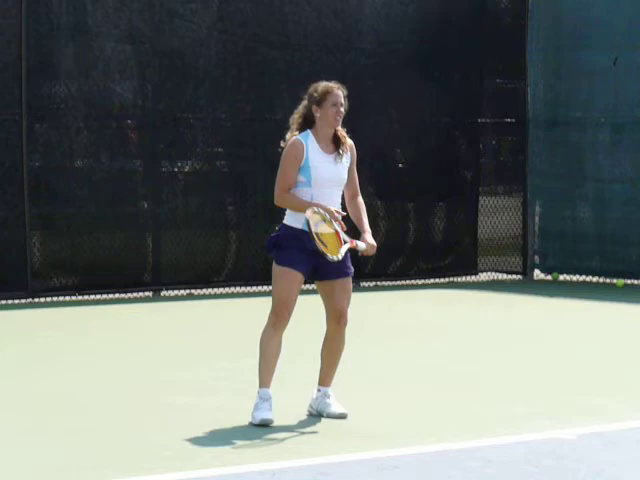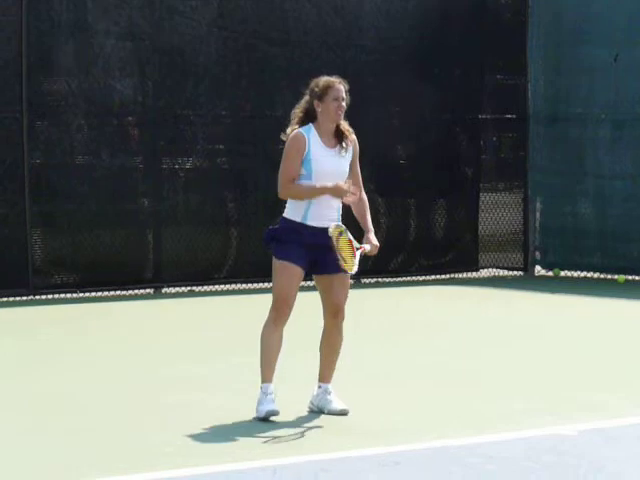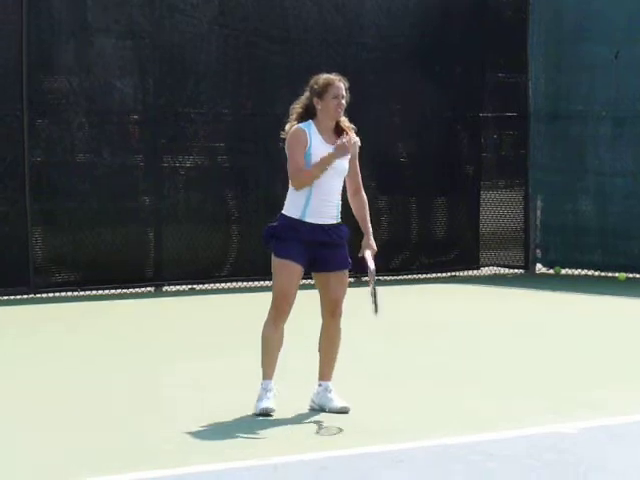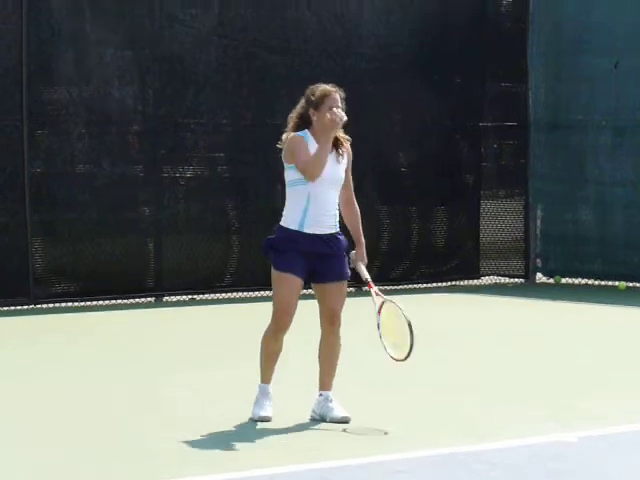
dt=0.1s
person 1, frame 1
left shoulder: (347, 148)
right shoulder: (297, 144)
left elbow: (354, 197)
right elbow: (281, 196)
left wrist: (365, 232)
right wrist: (317, 207)
right hip: (295, 240)
left knee: (339, 319)
right knee: (279, 316)
left ankle: (322, 395)
right ankle: (264, 397)
person 1, frame 2
left shoulder: (350, 142)
right shoulder: (299, 137)
left elbow: (358, 193)
right elbow: (285, 188)
left wrist: (369, 231)
right wrist: (326, 189)
left hip: (332, 235)
right hip: (295, 233)
left knee: (336, 314)
right knee: (280, 310)
left ankle: (323, 391)
right ankle: (266, 392)
person 1, frame 3
left shoulder: (349, 138)
right shoulder: (299, 133)
left elbow: (356, 191)
right elbow: (298, 182)
left wrist: (368, 234)
right wrist: (330, 155)
left hip: (331, 233)
right hip: (294, 230)
left knee: (333, 312)
right knee: (280, 307)
left ankle: (324, 390)
right ankle: (266, 388)
person 1, frame 4
left shoulder: (344, 149)
right shoulder: (296, 141)
left elbow: (347, 202)
right elbow: (311, 174)
left wrist: (360, 244)
right wrist: (327, 134)
left hip: (330, 243)
right hip: (293, 242)
left knee: (332, 322)
right knee: (281, 320)
left ankle: (325, 400)
right ankle: (264, 391)
